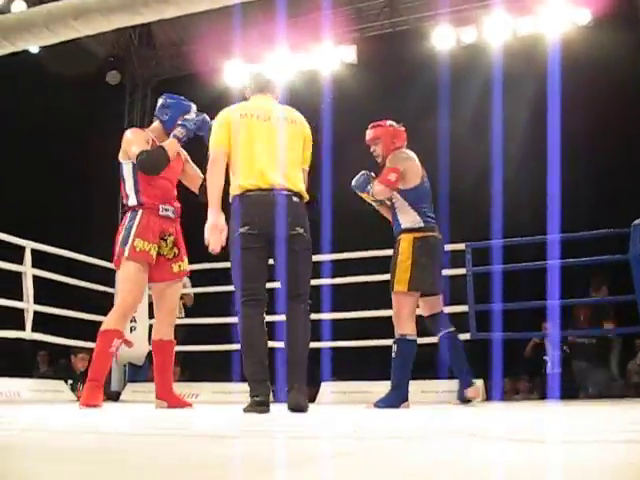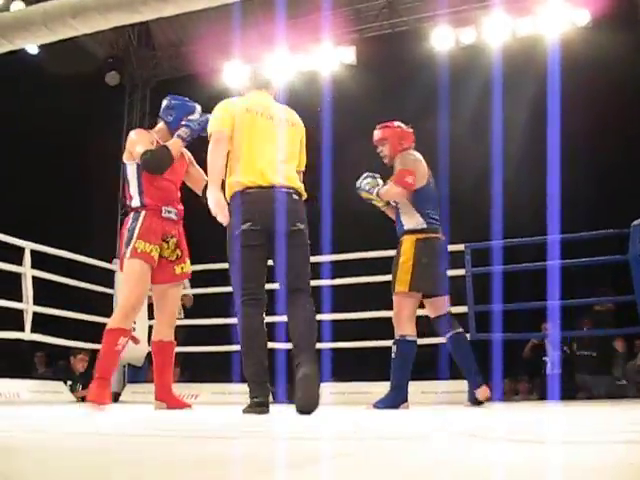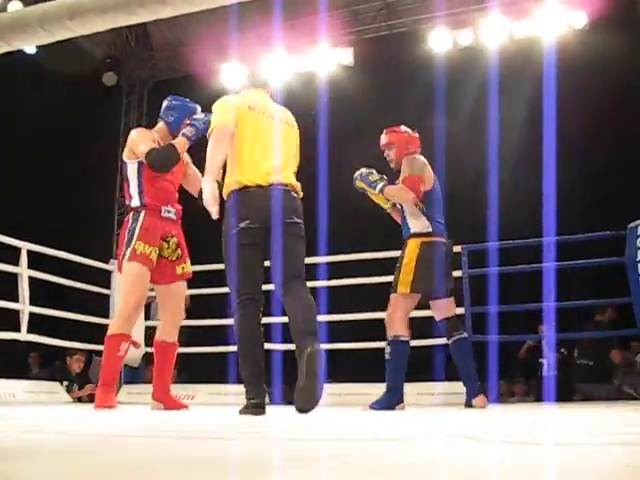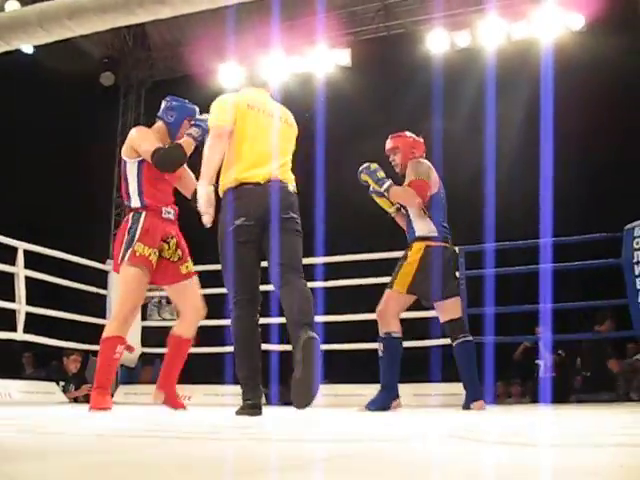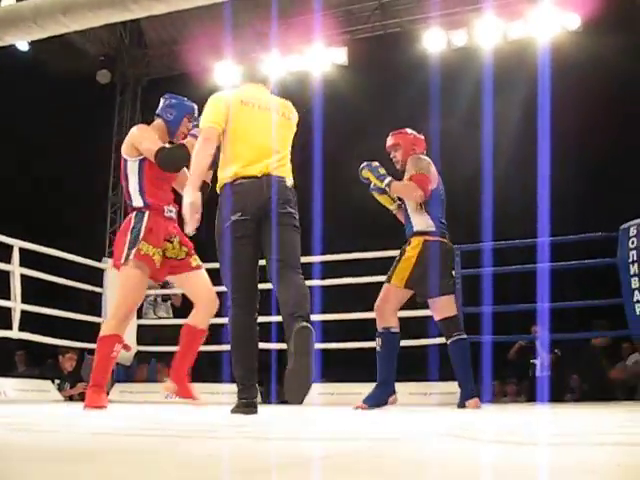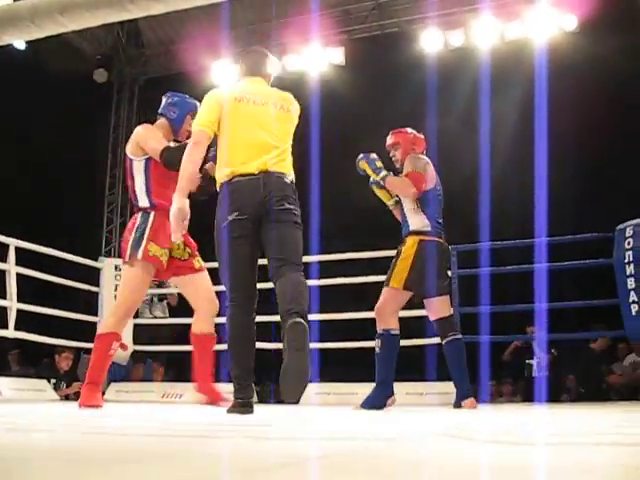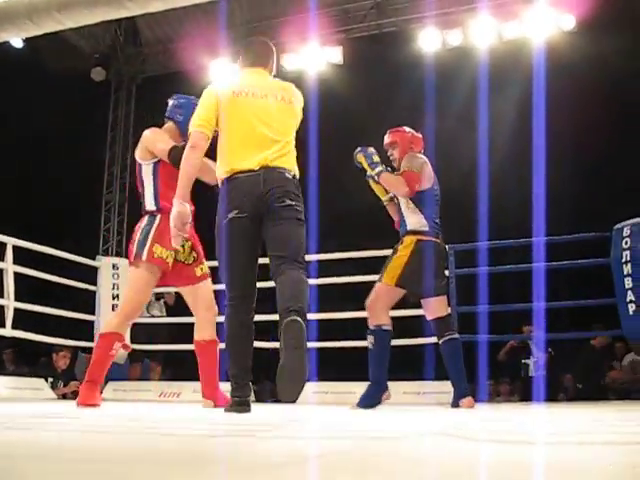
dt=0.1s
person 1, frame 1
left shoulder: (231, 115)
right shoulder: (297, 119)
left elbow: (216, 162)
left wrist: (214, 213)
left hip: (248, 205)
right hip: (291, 205)
left knee: (250, 301)
right knee: (297, 297)
left ankle: (259, 393)
right ankle: (297, 387)
person 1, frame 2
left shoulder: (230, 107)
right shoulder: (292, 118)
left elbow: (219, 143)
left wrist: (214, 190)
left hip: (247, 203)
right hip: (289, 202)
left knee: (250, 301)
right knee: (298, 293)
left ankle: (259, 394)
right ankle: (306, 366)
person 1, frame 3
left shoulder: (231, 103)
right shoulder: (288, 118)
left elbow: (222, 136)
left wrist: (209, 181)
left hip: (245, 200)
right hip: (286, 200)
left knee: (246, 300)
right knee: (293, 283)
left ankle: (255, 395)
right ankle: (308, 348)
person 1, frame 4
left shoulder: (230, 101)
right shoulder: (287, 116)
left elbow: (220, 135)
left wrist: (205, 184)
left hip: (242, 197)
right hip: (283, 196)
left knee: (244, 300)
right knee: (290, 277)
left ankle: (251, 396)
right ankle: (305, 335)
person 1, frame 5
left shoulder: (224, 99)
right shoulder: (287, 110)
left elbow: (207, 142)
left wrist: (192, 190)
left hip: (238, 195)
right hip: (280, 193)
left knee: (241, 297)
right knee: (289, 272)
left ankle: (247, 395)
right ankle: (300, 328)
person 1, frame 6
left shoulder: (220, 97)
right shoulder: (289, 103)
left elbow: (198, 144)
left wrist: (180, 197)
left hip: (238, 192)
right hip: (281, 189)
left knee: (240, 296)
right knee: (287, 268)
left ankle: (242, 394)
right ankle: (295, 322)
person 1, frame 7
left shoulder: (219, 92)
right shoulder: (291, 94)
left elbow: (195, 147)
left wrist: (181, 202)
left hip: (238, 189)
right hip: (283, 186)
left knee: (239, 294)
right knee: (289, 267)
left ankle: (240, 392)
right ankle: (293, 320)
person 2, frame 1
left shoulder: (179, 153)
right shoulder: (135, 136)
left elbow: (206, 189)
right elbow: (149, 164)
right wrist: (182, 132)
left hip: (170, 232)
right hip: (141, 225)
left knee: (167, 315)
right knee: (126, 305)
left ankle: (164, 392)
right ankle: (92, 388)
person 2, frame 2
left shoulder: (183, 155)
right shoulder: (139, 137)
left elbow: (209, 190)
right elbow: (153, 164)
right wrist: (186, 132)
left hip: (172, 233)
right hip: (144, 226)
left knee: (168, 317)
right knee: (130, 303)
left ankle: (164, 394)
right ankle: (100, 385)
person 2, frame 3
left shoulder: (180, 153)
right shoulder: (139, 136)
left elbow: (204, 192)
right elbow: (159, 161)
right wrist: (193, 132)
left hip: (171, 233)
right hip: (144, 227)
left knee: (172, 317)
right knee: (130, 306)
left ankle: (161, 393)
right ankle: (105, 391)
person 2, frame 4
left shoulder: (175, 151)
right shoulder: (139, 135)
left elbow: (197, 193)
right elbow: (164, 160)
right wrist: (195, 132)
left hip: (169, 234)
right hip: (142, 228)
left knee: (194, 310)
right knee: (127, 309)
left ankle: (166, 388)
right ankle: (100, 393)
person 2, frame 5
left shoulder: (171, 147)
right shoulder: (140, 133)
right elbow: (168, 162)
right wrist: (197, 137)
left hip: (170, 231)
right hip: (144, 227)
left knee: (208, 300)
right knee: (125, 308)
left ankle: (179, 378)
right ankle: (96, 390)
person 2, frame 6
left shoulder: (174, 146)
right shoulder: (145, 133)
left elbow: (199, 185)
right elbow: (175, 161)
left hip: (174, 231)
right hip: (149, 226)
left knee: (208, 304)
right knee: (125, 306)
left ankle: (205, 385)
right ankle: (91, 388)
person 2, frame 7
left shoulder: (186, 147)
right shoulder: (153, 136)
left elbow: (216, 178)
right elbow: (179, 158)
left hip: (184, 234)
right hip: (157, 229)
left knee: (207, 313)
right knee: (130, 307)
left ankle: (211, 392)
right ankle: (90, 387)
person 3, frame 1
left shoulder: (400, 157)
right shoulder: (409, 165)
left elbow: (383, 188)
left wrist: (369, 189)
right wrist: (375, 198)
left hip: (414, 242)
right hip: (428, 242)
left knee: (403, 315)
right knee: (435, 316)
left ankle: (398, 393)
right ankle: (467, 384)
person 3, frame 2
left shoulder: (408, 158)
right shoulder: (413, 166)
left elbow: (399, 191)
left wrist: (375, 190)
right wrist: (382, 199)
left hip: (417, 243)
right hip: (432, 242)
left knee: (402, 316)
right knee: (442, 318)
left ankle: (398, 394)
right ankle: (477, 385)
person 3, frame 3
left shoulder: (414, 161)
right shoulder: (417, 171)
left elbow: (410, 195)
left wrist: (377, 184)
right wrist: (384, 199)
left hip: (423, 247)
right hip: (436, 248)
left knee: (396, 317)
right knee: (449, 321)
left ankle: (394, 395)
right ankle: (475, 391)
person 3, frame 4
left shoulder: (419, 165)
right shoulder: (420, 174)
left elbow: (416, 199)
left wrist: (383, 183)
right wrist: (389, 203)
left hip: (426, 250)
right hip: (440, 252)
left knee: (386, 313)
right knee: (454, 323)
left ankle: (388, 393)
right ankle: (475, 396)
person 3, frame 5
left shoulder: (420, 161)
right shoulder: (422, 172)
left elbow: (416, 194)
left wrist: (383, 179)
right wrist: (388, 199)
left hip: (424, 246)
right hip: (438, 247)
left knee: (385, 308)
right knee: (449, 321)
left ankle: (385, 388)
right ankle: (469, 393)
person 3, frame 6
left shoulder: (418, 160)
right shoulder: (420, 171)
left elbow: (410, 190)
left wrist: (379, 173)
right wrist: (387, 196)
left hip: (420, 245)
right hip: (434, 247)
left knee: (385, 311)
right knee: (445, 321)
left ankle: (383, 390)
right ankle: (464, 393)
person 3, frame 7
left shoulder: (415, 160)
right shoulder: (417, 172)
left elbow: (403, 188)
left wrist: (375, 167)
right wrist: (382, 192)
left hip: (416, 245)
right hip: (430, 248)
left knee: (376, 306)
right knee: (441, 321)
left ankle: (378, 386)
right ankle: (463, 392)
